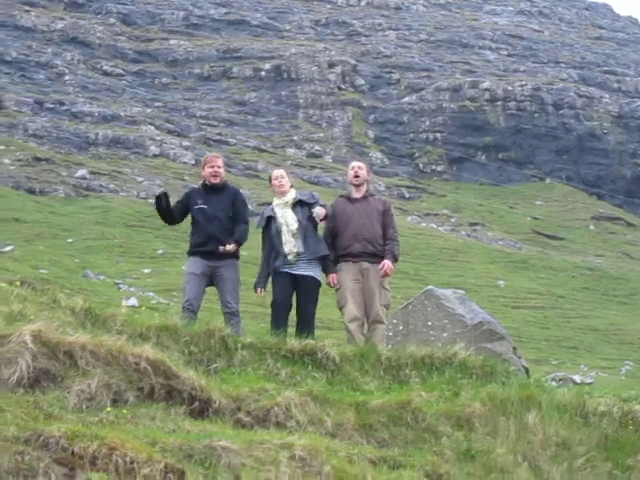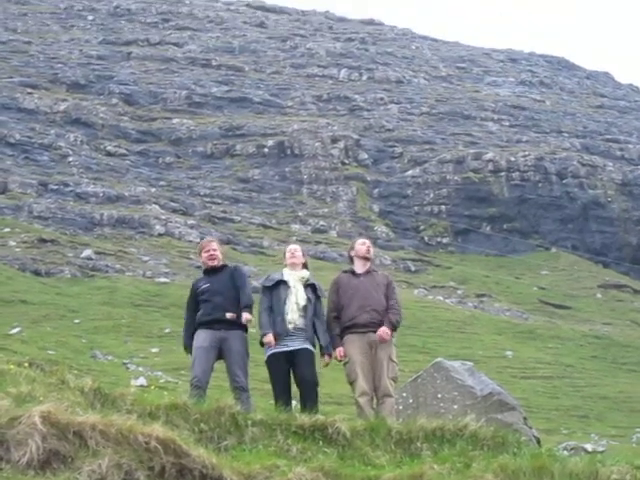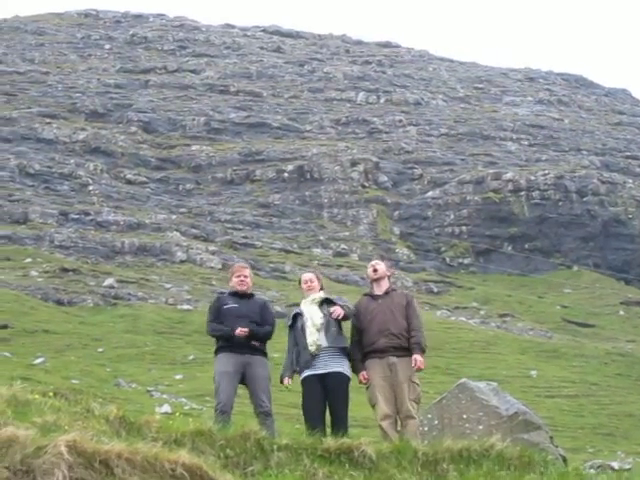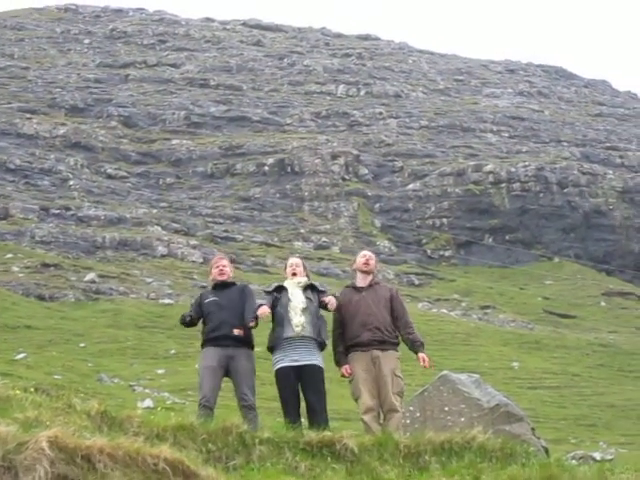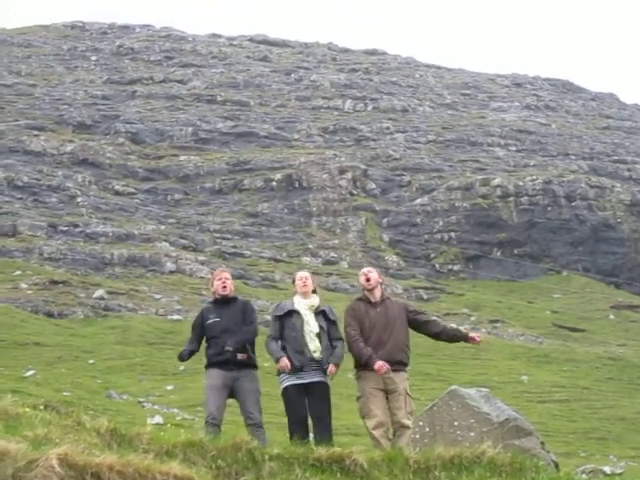
dt=1s
person 1, frame 1
left shoulder: (382, 204)
right shoulder: (337, 206)
left elbow: (392, 236)
right elbow: (329, 239)
left wrist: (390, 258)
right wrist: (330, 269)
left hip: (375, 265)
right hip: (347, 266)
left knee: (377, 316)
right knee: (352, 317)
person 1, frame 2
left shoulder: (384, 279)
right shoulder: (340, 281)
left elbow: (395, 309)
right elbow: (332, 315)
left wrist: (388, 326)
right wrist: (336, 343)
left hip: (382, 338)
right hip: (353, 338)
left knee: (386, 389)
right knee: (362, 390)
person 1, frame 3
left shoulder: (405, 298)
right shoulder: (361, 305)
left elbow: (416, 327)
right elbow: (355, 339)
left wrist: (418, 351)
right wrist: (358, 367)
left hip: (403, 360)
right hip: (375, 362)
left knee: (408, 410)
right knee: (384, 413)
person 1, frame 4
left shoulder: (389, 292)
right shoulder: (343, 296)
left elbow: (404, 323)
right elbow: (338, 332)
left wrist: (418, 348)
right wrist: (341, 361)
left hip: (387, 353)
right hip: (358, 355)
left knee: (392, 404)
right knee: (367, 407)
person 1, frame 5
left shoulder: (401, 308)
right shoulder: (354, 309)
left elbow: (431, 325)
right elbow: (353, 341)
left wrist: (463, 336)
right wrist: (372, 361)
left hip: (398, 373)
right hip: (369, 374)
left knee: (403, 421)
right knee: (377, 423)
person 2, frame 1
left shoulder: (233, 194)
right shoulder: (193, 194)
left elbow: (243, 223)
right elbow: (171, 217)
left wrist: (236, 242)
right wrist: (162, 201)
left hip: (226, 260)
right hip: (198, 258)
left knee: (231, 308)
right knee: (189, 305)
person 2, frame 2
left shoulder: (234, 272)
right shoulder: (198, 283)
left elbow: (244, 291)
right elbow: (191, 313)
left wrist: (246, 309)
right wrist: (187, 341)
left hip: (234, 331)
right hip: (205, 332)
left knee: (239, 383)
right knee: (198, 381)
person 2, frame 3
left shoulder: (260, 303)
right shoulder: (221, 300)
left elbow: (269, 328)
right elbow: (211, 327)
left wrist: (250, 332)
right wrist: (233, 332)
left hip: (257, 357)
right hip: (228, 355)
left knee: (264, 408)
right knee: (223, 405)
person 2, frame 4
left shoulder: (243, 290)
right shoulder: (205, 296)
left elbow: (251, 307)
right elbow: (193, 317)
left wrist: (252, 319)
right wrist: (186, 318)
left hip: (241, 349)
right hip: (212, 349)
left knee: (247, 400)
right knee: (206, 400)
person 2, frame 5
left shoulder: (244, 306)
right shoulder: (206, 312)
left elbow: (252, 329)
right elbow: (195, 338)
left wrist: (234, 343)
right wrist: (187, 351)
left hip: (245, 369)
right hip: (217, 369)
left knee: (254, 418)
right knee: (213, 418)
person 3, frame 1
left shoulder: (307, 199)
right shoulder: (269, 214)
left elbow: (318, 213)
right elbow: (267, 250)
left wrist: (321, 210)
right wrist: (261, 281)
left hip: (309, 266)
right hip: (283, 267)
left knee: (306, 313)
right knee: (279, 303)
person 3, frame 2
left shoulder: (311, 286)
right shoulder: (273, 281)
left elbow: (319, 318)
right elbow: (264, 309)
left wrist: (326, 348)
right wrist: (266, 331)
left hip: (302, 342)
right hip: (277, 343)
left knee: (308, 380)
right knee: (281, 391)
person 3, frame 3
left shoulder: (333, 302)
right shoulder: (298, 314)
left elbow: (348, 310)
right elbow: (293, 346)
left wrist: (342, 310)
right wrist: (287, 372)
left hip: (335, 362)
right hip: (310, 366)
left knee: (339, 411)
right knee: (312, 412)
person 3, frame 4
left shoulder: (312, 290)
right shoulder: (276, 291)
left elbow: (326, 300)
right elbow: (266, 305)
left wrist: (332, 298)
right wrist: (262, 308)
left hip: (310, 351)
right hip: (284, 352)
left knee: (316, 403)
right knee: (289, 406)
person 3, frame 5
left shoulder: (325, 311)
right shoulder: (284, 309)
left elbow: (337, 339)
right elbow: (271, 339)
left wrist: (335, 360)
right wrist: (280, 356)
left hip: (318, 374)
right hip: (292, 374)
left knee: (322, 420)
right knee: (297, 423)
